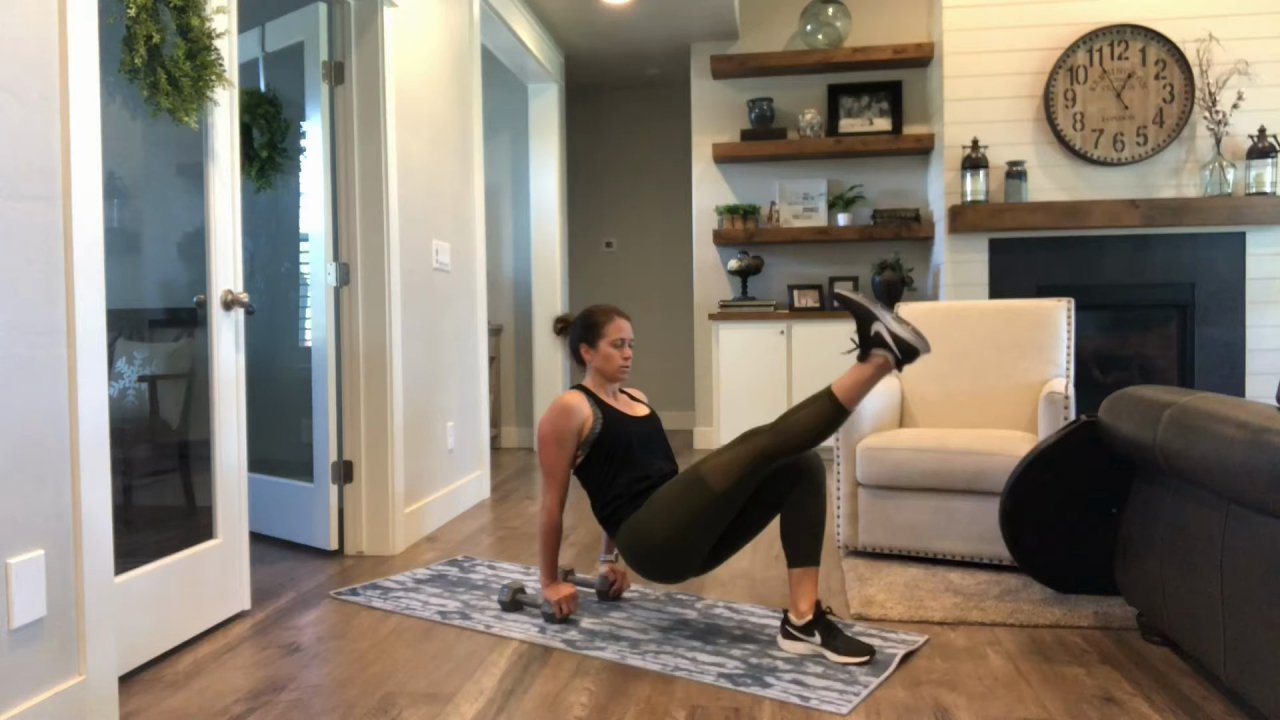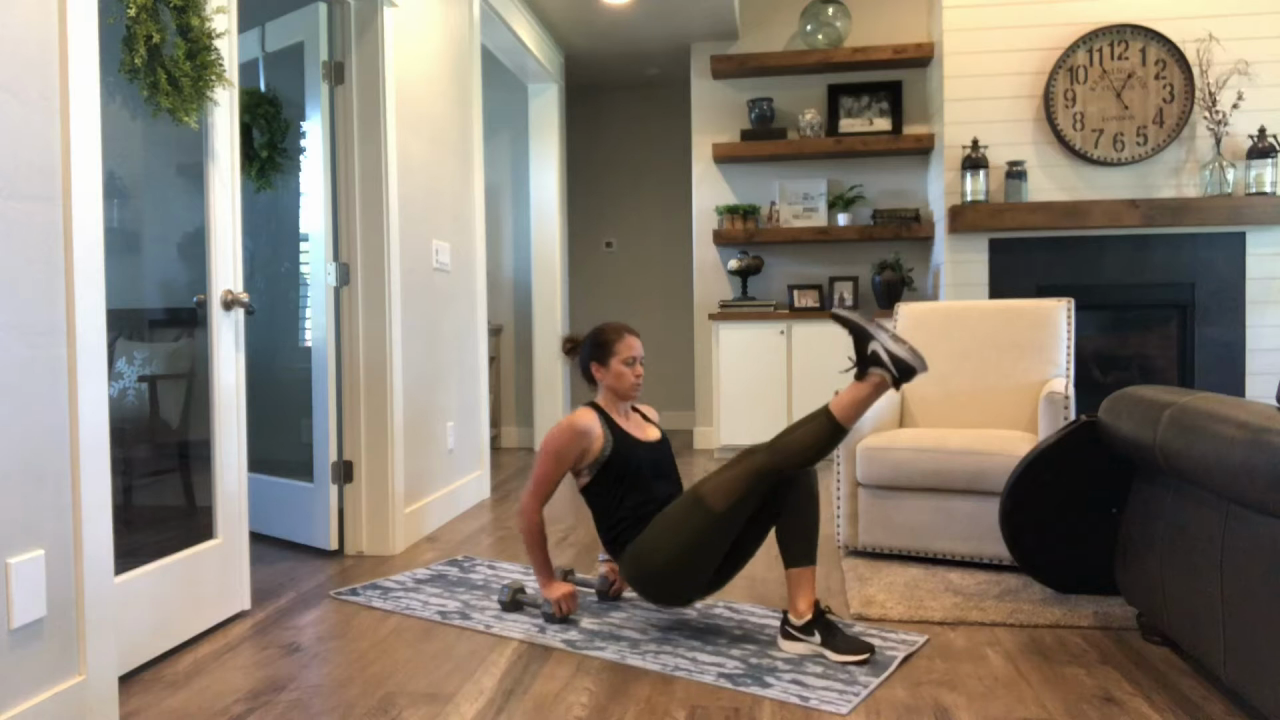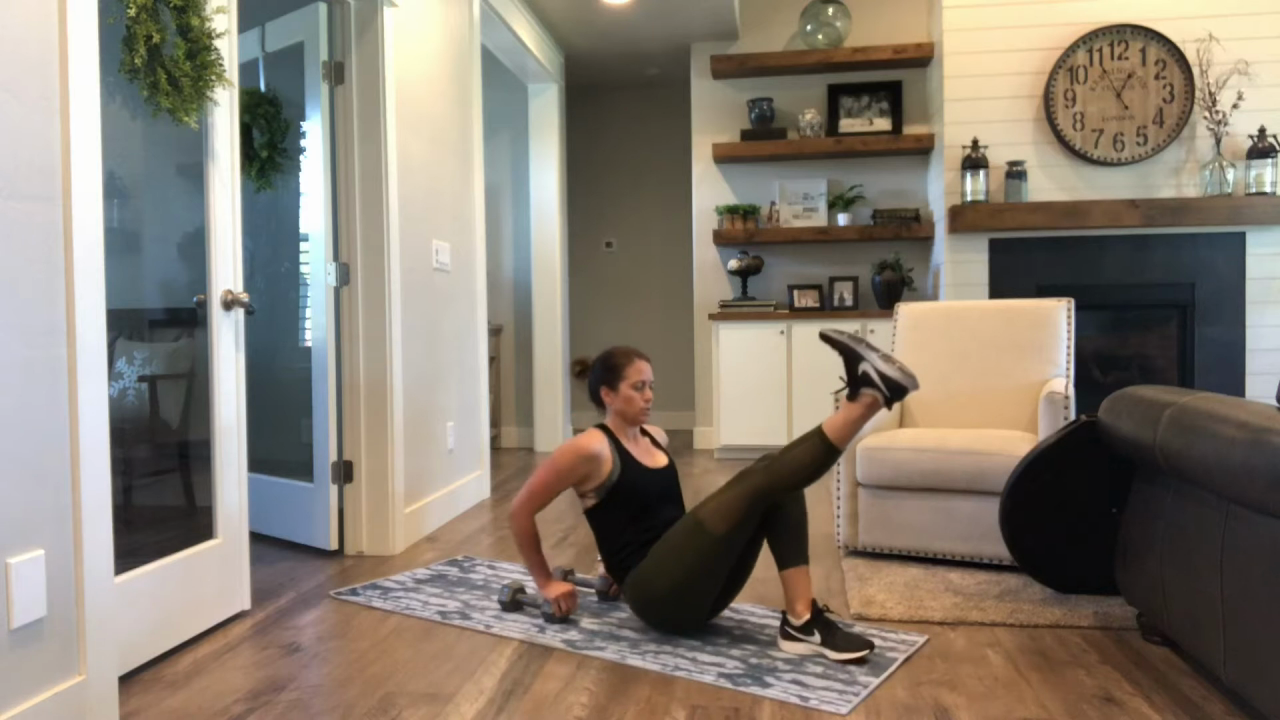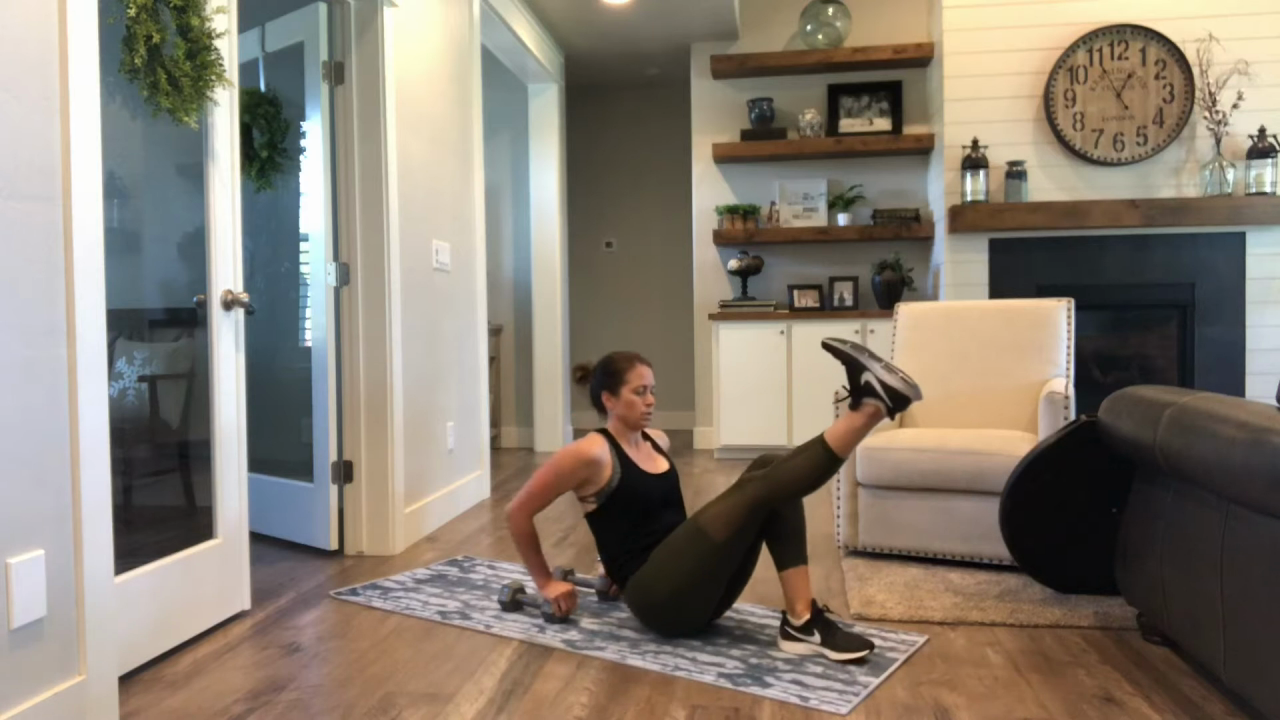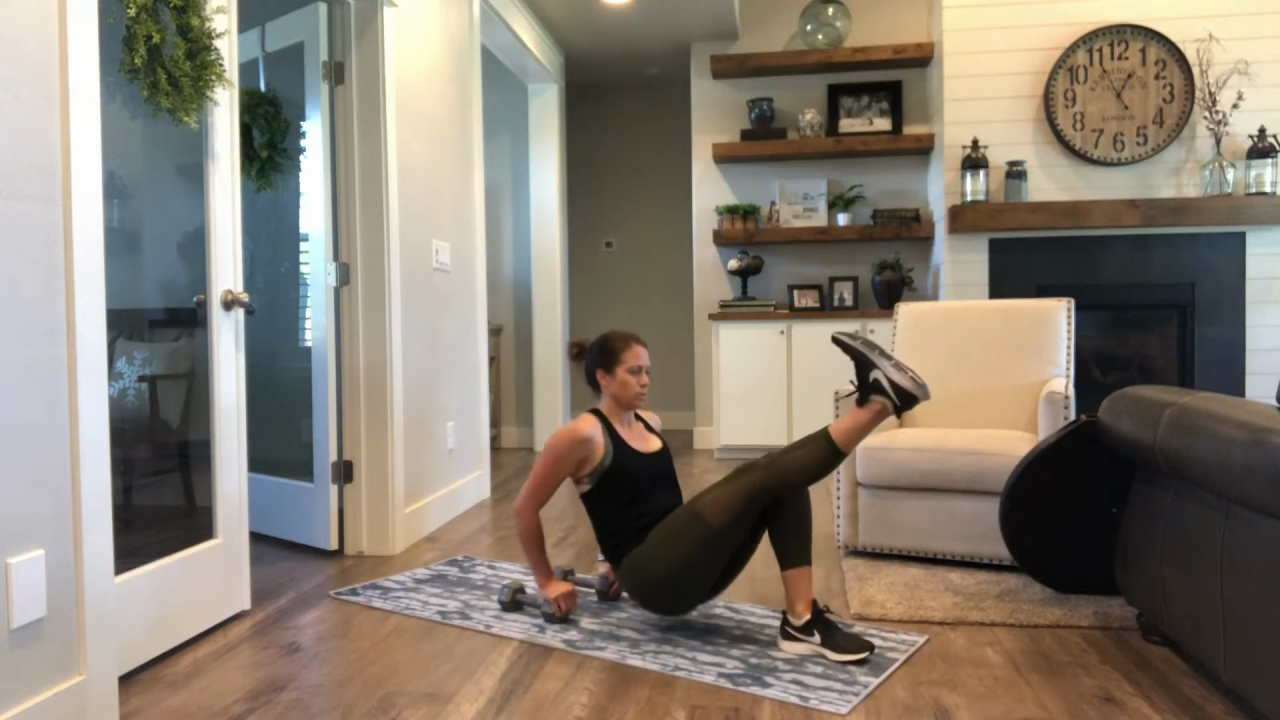
dt=0.2s
person 1, frame 1
left shoulder: (635, 400)
right shoulder: (569, 410)
right elbow: (552, 502)
left wrist: (610, 559)
right wrist: (551, 583)
left hip: (691, 538)
right hip: (652, 545)
left knee: (802, 467)
right knee: (760, 445)
left ankle: (802, 623)
right ankle: (877, 359)
person 1, frame 2
left shoulder: (645, 416)
right shoulder: (580, 428)
right elbow: (529, 506)
left wrist: (611, 558)
right wrist: (548, 582)
left hip: (693, 558)
right hip: (655, 569)
left knee: (792, 474)
right knee: (759, 462)
left ankle: (801, 623)
person 1, frame 3
left shoulder: (655, 438)
right shoulder: (590, 450)
right elbow: (519, 511)
left wrist: (616, 557)
right wrist: (546, 583)
left hip: (698, 581)
right hip: (658, 593)
left knee: (773, 476)
right knee: (757, 481)
left ankle: (801, 624)
person 1, frame 4
left shoulder: (656, 442)
right shoulder: (590, 455)
right elbow: (517, 511)
left wrist: (613, 563)
right wrist: (546, 583)
left hip: (697, 582)
right hip: (659, 596)
left knee: (771, 472)
right knee: (758, 488)
left ankle: (802, 624)
person 1, frame 5
left shoulder: (649, 423)
right shoulder: (582, 435)
right elbow: (526, 507)
left wrist: (612, 561)
right wrist: (546, 582)
left hip: (688, 564)
right hip: (653, 576)
left knee: (780, 478)
right knee: (756, 478)
left ankle: (801, 623)
